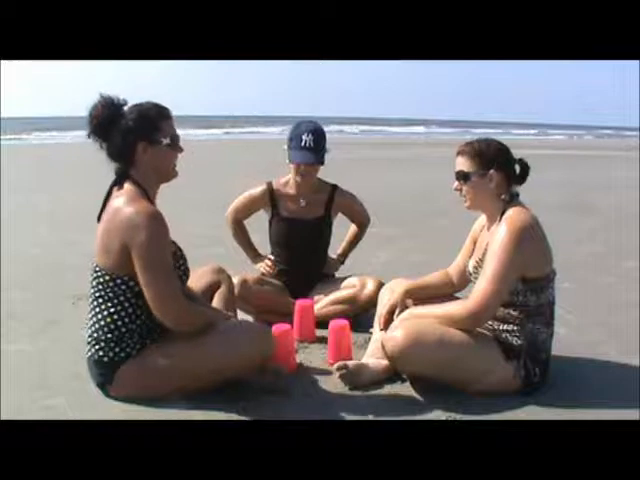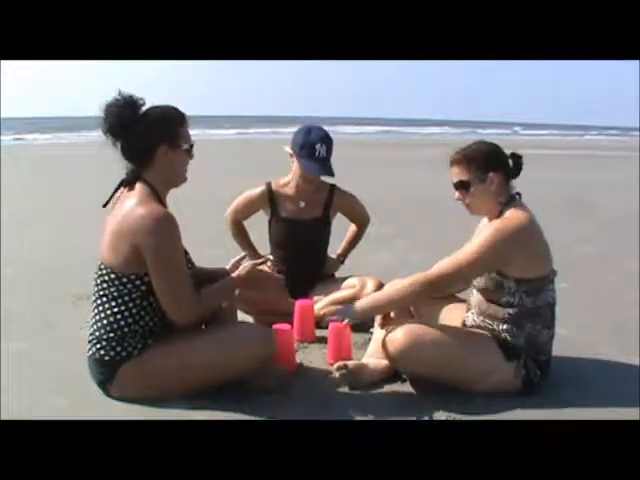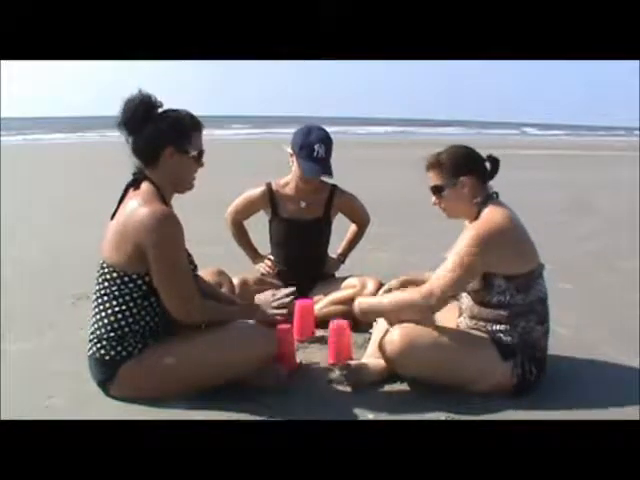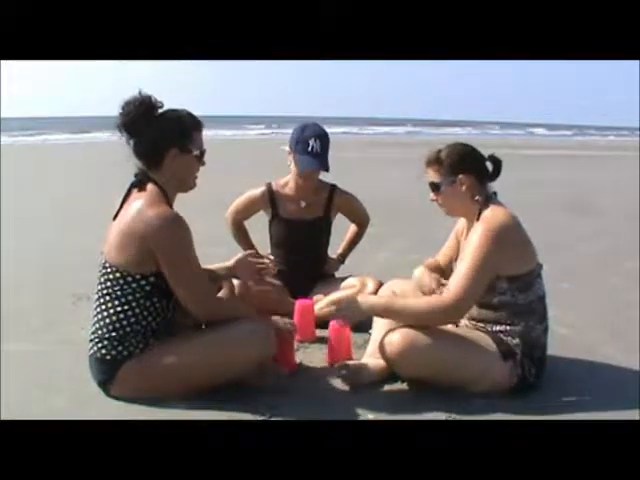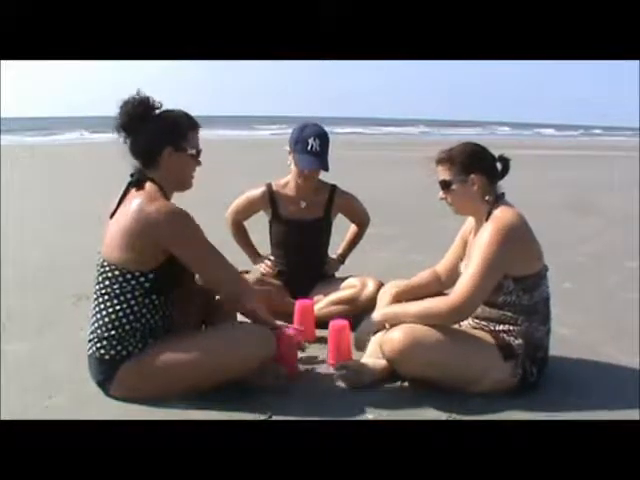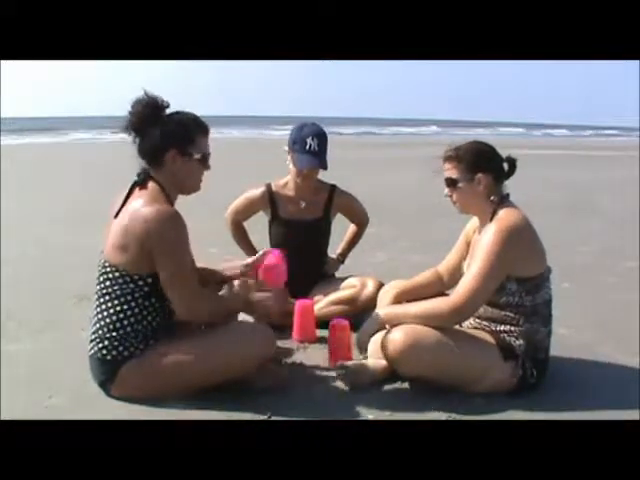
dt=0.7s
person 1, frame 1
left shoulder: (125, 198)
right shoulder: (142, 217)
left elbow: (168, 285)
right elbow: (175, 316)
left wrist: (217, 318)
right wrist: (222, 319)
left hip: (122, 346)
right hip: (126, 366)
left knee: (217, 276)
right knee: (258, 340)
left ankle: (222, 361)
person 1, frame 2
left shoulder: (132, 197)
right shoulder: (154, 219)
left elbow: (174, 280)
right elbow: (184, 312)
left wrist: (228, 276)
right wrist: (235, 282)
left hip: (122, 348)
right hip: (126, 366)
left knee: (218, 282)
right knee: (259, 342)
left ankle: (224, 358)
person 1, frame 3
left shoulder: (140, 198)
right shoulder: (157, 218)
left elbow: (184, 284)
right elbow: (188, 311)
left wrist: (240, 305)
right wrist: (248, 313)
left hip: (124, 348)
right hip: (127, 365)
left knee: (218, 278)
right knee: (262, 341)
left ankle: (224, 361)
person 1, frame 4
left shoulder: (141, 199)
right shoulder: (162, 220)
right elbow: (203, 306)
left wrist: (227, 270)
right wrist: (266, 319)
left hip: (124, 350)
right hip: (127, 367)
left knee: (221, 286)
right knee: (260, 340)
person 1, frame 5
left shoulder: (133, 198)
right shoulder: (164, 215)
right elbow: (231, 287)
right wrist: (269, 322)
left hip: (119, 351)
right hip: (126, 367)
left knee: (212, 286)
right knee: (260, 342)
person 1, frame 6
left shoulder: (140, 198)
right shoulder: (161, 217)
left elbow: (182, 281)
right elbow: (191, 308)
left wrist: (239, 270)
right wrist: (246, 302)
left hip: (124, 349)
right hip: (128, 367)
left knee: (222, 285)
right knee: (261, 341)
person 2, frame 1
left shoulder: (513, 227)
right shoulder: (487, 221)
left elbow: (475, 313)
right elbow: (453, 277)
left wrist: (412, 313)
right wrist: (404, 291)
left hip: (516, 358)
right hip: (487, 329)
left knee: (401, 337)
right knee: (394, 290)
left ankle: (384, 363)
right ankle: (375, 362)
person 2, frame 2
left shoulder: (508, 229)
right shoulder: (495, 219)
left elbow: (433, 283)
right elbow: (448, 279)
left wrist: (356, 308)
right wrist: (397, 297)
left hip: (516, 359)
right hip: (485, 327)
left knee: (402, 340)
right knee: (398, 290)
left ankle: (382, 365)
right ankle: (375, 364)
person 2, frame 3
left shoulder: (487, 230)
right shoulder: (486, 217)
left elbow: (429, 301)
right elbow: (447, 282)
left wrist: (367, 306)
right wrist: (411, 281)
left hip: (513, 358)
left knee: (399, 342)
right knee: (397, 294)
left ankle: (379, 363)
right ankle: (375, 363)
person 2, frame 4
left shoulder: (491, 227)
right shoulder: (471, 220)
left elbow: (449, 309)
right elbow: (440, 266)
left wrist: (369, 304)
right wrist: (423, 272)
left hip: (510, 357)
right hip: (478, 326)
left knee: (399, 343)
right knee: (394, 291)
left ankle: (379, 364)
right ankle: (373, 363)
person 2, frame 5
left shoulder: (500, 227)
right shoulder: (478, 221)
left elbow: (456, 308)
right elbow: (441, 276)
left wrist: (384, 315)
right wrist: (395, 295)
left hip: (512, 357)
right hip: (484, 330)
left knee: (399, 341)
right knee: (391, 291)
left ankle: (384, 364)
right ankle: (376, 362)
person 2, frame 6
left shoulder: (504, 228)
right shoulder: (481, 222)
left elbow: (457, 309)
right elbow: (443, 275)
left wrist: (384, 314)
right wrist: (395, 295)
left hip: (513, 358)
right hip: (484, 329)
left knee: (401, 341)
right knee: (392, 290)
left ankle: (382, 362)
right ankle: (376, 362)
person 3, frame 1
left shoulder: (336, 198)
right shoulder: (267, 194)
left elbow: (362, 221)
right elbow: (233, 217)
left wrist: (340, 258)
right wrist: (256, 257)
left hip: (319, 286)
right hip: (279, 286)
left knee: (373, 289)
right knee: (236, 287)
left ankle: (280, 318)
right ankle: (333, 310)
person 3, frame 2
left shoulder: (336, 198)
right shoulder: (267, 195)
left elbow: (362, 221)
right elbow: (232, 218)
left wrist: (339, 258)
right wrist: (255, 258)
left hip: (319, 285)
right hip: (278, 285)
left knee: (373, 288)
left ankle: (286, 318)
person 3, frame 3
left shoulder: (339, 198)
right shoulder: (266, 196)
left elbow: (362, 222)
right elbow: (233, 218)
left wrist: (339, 259)
right wrist: (257, 260)
left hip: (321, 285)
left knee: (372, 288)
person 3, frame 4
left shoulder: (336, 198)
right shoulder: (267, 195)
left elbow: (362, 221)
right elbow: (233, 217)
left wrist: (340, 258)
left hip: (320, 284)
right hip: (280, 284)
left knee: (372, 288)
right knee: (238, 288)
left ankle: (291, 317)
person 3, frame 5
left shoulder: (336, 198)
right shoulder: (267, 195)
left elbow: (362, 221)
right elbow: (233, 217)
left wrist: (340, 258)
right wrist: (255, 258)
left hip: (319, 286)
right hip: (279, 285)
left knee: (373, 289)
left ankle: (293, 316)
right ankle: (329, 312)
person 3, frame 6
left shoulder: (335, 198)
right shoulder: (267, 195)
left elbow: (361, 221)
right elbow: (232, 218)
left wrist: (340, 257)
left hip: (319, 285)
left knee: (372, 289)
left ankle: (291, 317)
right ankle: (331, 312)
